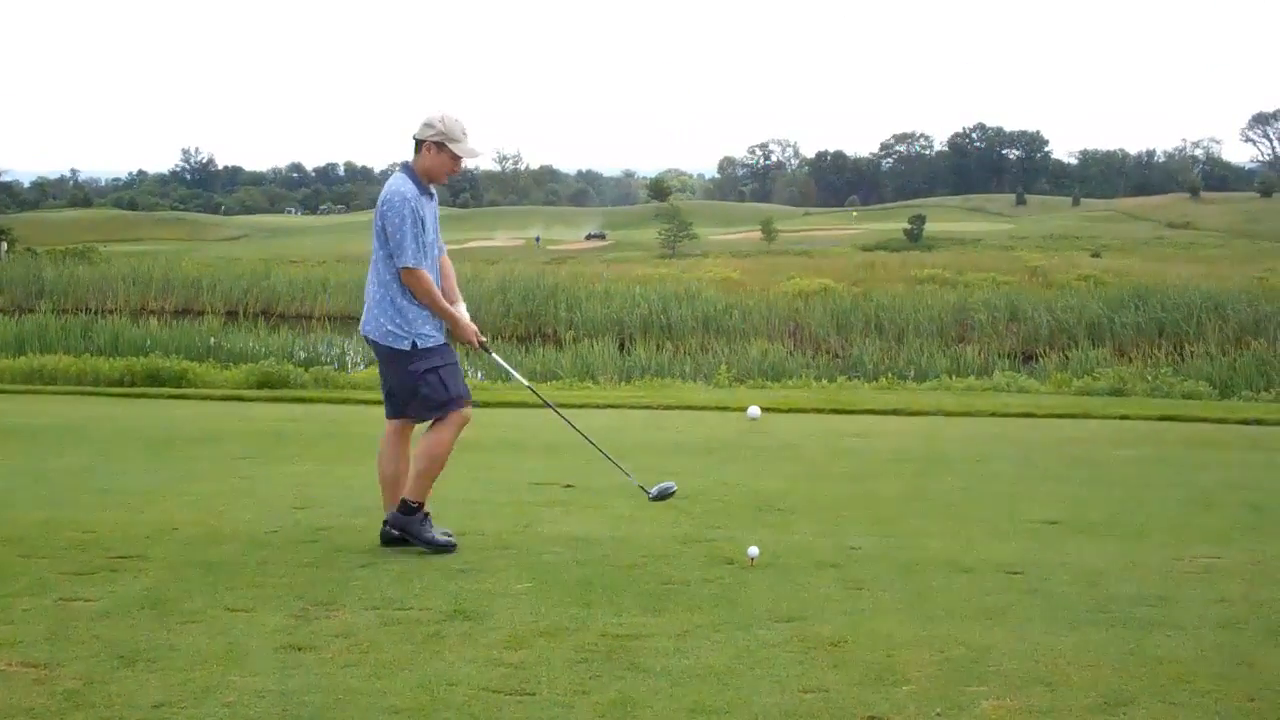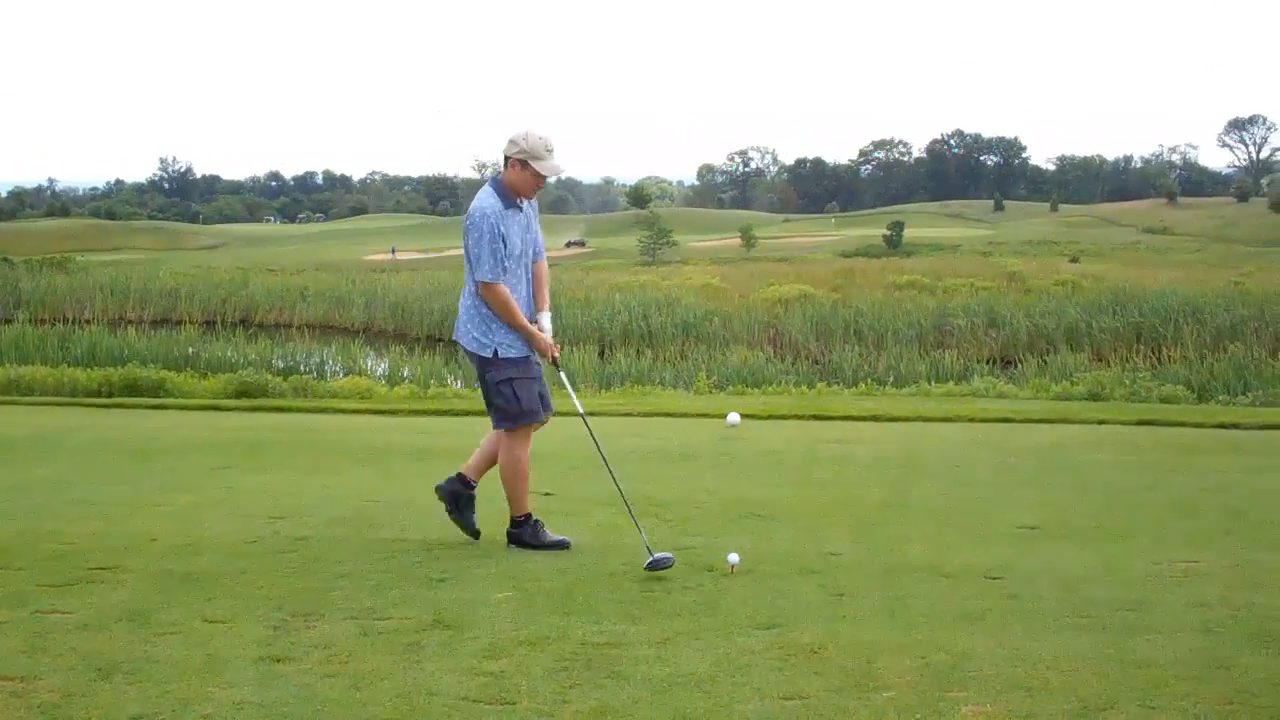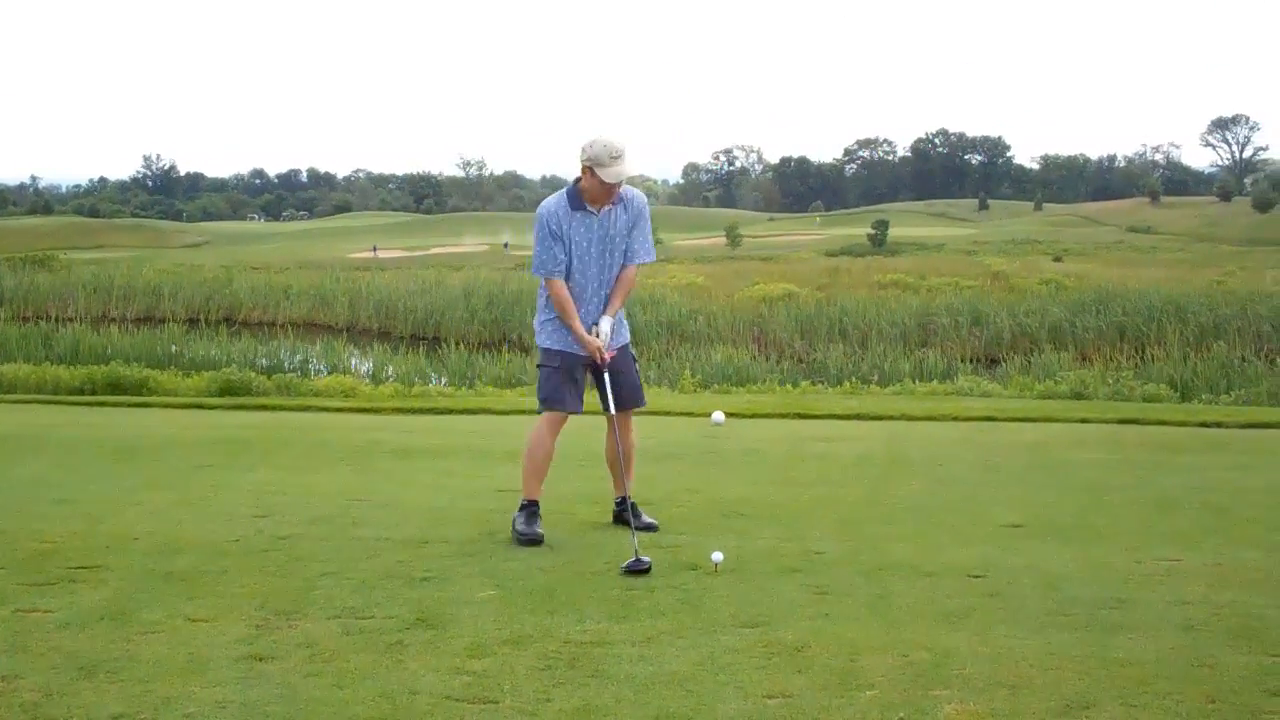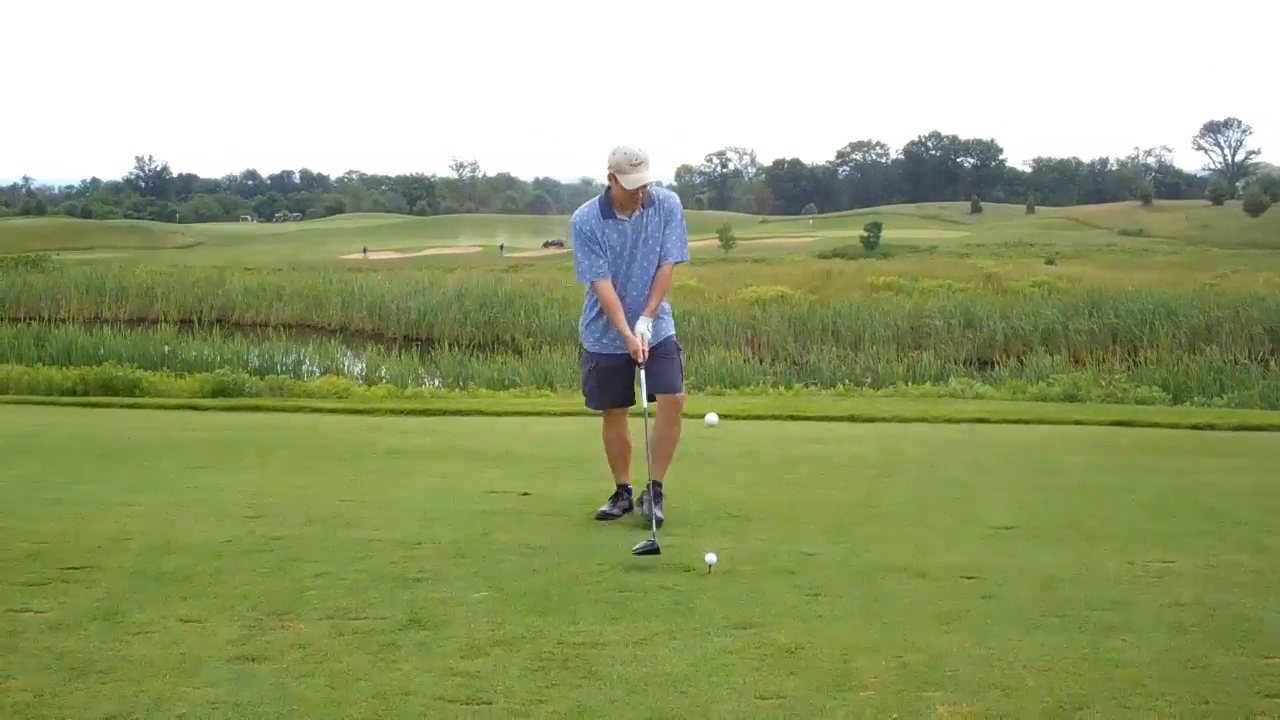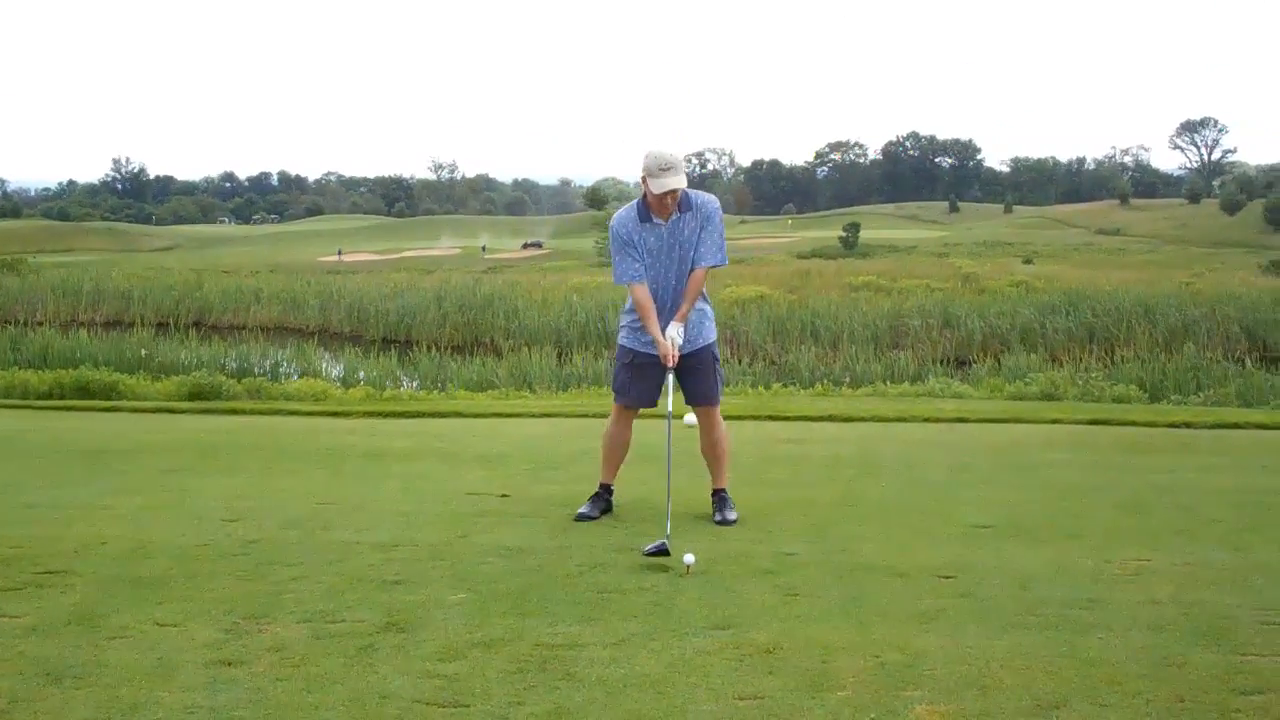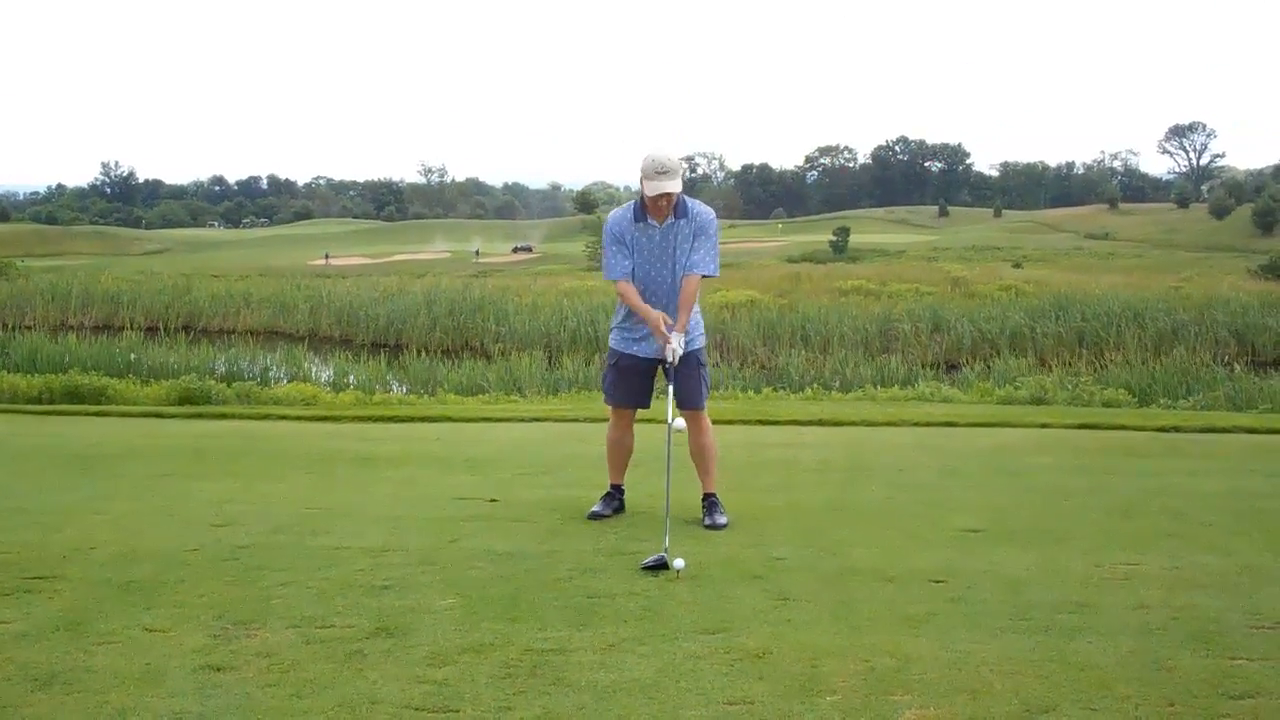
dt=0.5s
person 1, frame 1
left shoulder: (426, 192)
right shoulder: (400, 196)
left elbow: (438, 256)
right elbow: (410, 273)
left wrist: (459, 307)
right wrist: (453, 320)
left hip: (395, 330)
right hip: (407, 332)
left knee: (401, 424)
right knee: (453, 414)
left ankle: (397, 519)
right ankle: (409, 511)
person 1, frame 2
left shoulder: (526, 203)
right shoulder: (486, 212)
left elbow: (538, 260)
right elbow: (489, 287)
left wrist: (544, 317)
right wrist: (533, 335)
left hip: (512, 337)
right hip: (497, 340)
left knee: (529, 420)
right knee: (520, 427)
left ankle: (461, 485)
right ankle: (522, 524)
person 1, frame 3
left shoulder: (635, 203)
right shoulder: (551, 213)
left elbow: (632, 266)
right elbow: (554, 282)
left wrist: (608, 320)
right wrist: (582, 335)
left hip: (612, 330)
right hip: (560, 333)
left knee: (621, 417)
right knee: (553, 417)
left ankle: (623, 503)
right ankle: (528, 510)
person 1, frame 4
left shoulder: (668, 204)
right shoulder: (585, 220)
left elbow: (667, 264)
right elbow: (601, 283)
left wrist: (646, 319)
right wrist: (626, 334)
left hip: (655, 326)
right hip: (604, 333)
left knee: (672, 401)
right knee: (613, 414)
left ankle: (654, 490)
right ankle: (622, 491)
person 1, frame 5
left shoulder: (708, 208)
right shoulder: (623, 224)
left elbow: (702, 270)
right elbow: (638, 286)
left wrist: (678, 324)
right wrist: (659, 339)
left hip: (695, 331)
right hip: (640, 335)
left knee: (708, 412)
right knee: (622, 411)
left ankle: (721, 495)
right ankle: (603, 494)
person 1, frame 6
left shoulder: (702, 218)
right shoulder: (618, 222)
left elbow: (693, 277)
right elbow: (621, 283)
left wrist: (678, 331)
right wrist: (649, 314)
left hip: (685, 336)
right hip: (631, 336)
left knee: (696, 415)
right knee: (620, 414)
left ankle: (711, 499)
right ankle: (615, 493)
